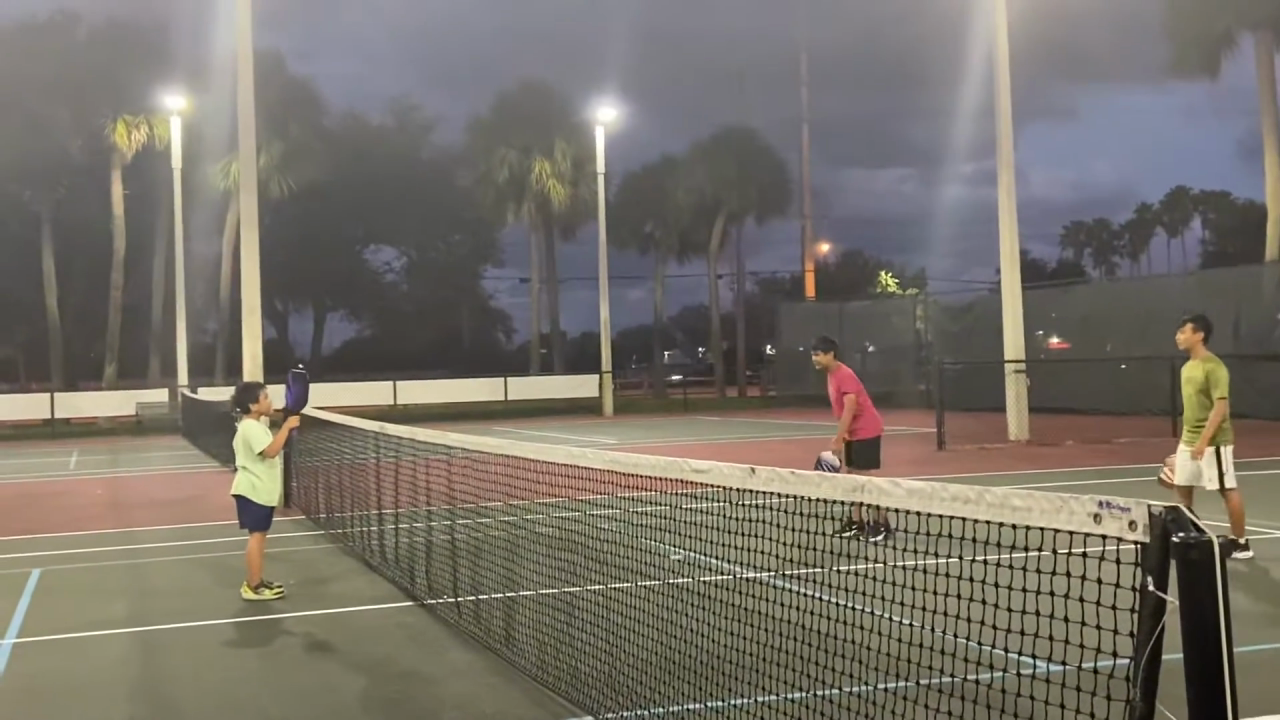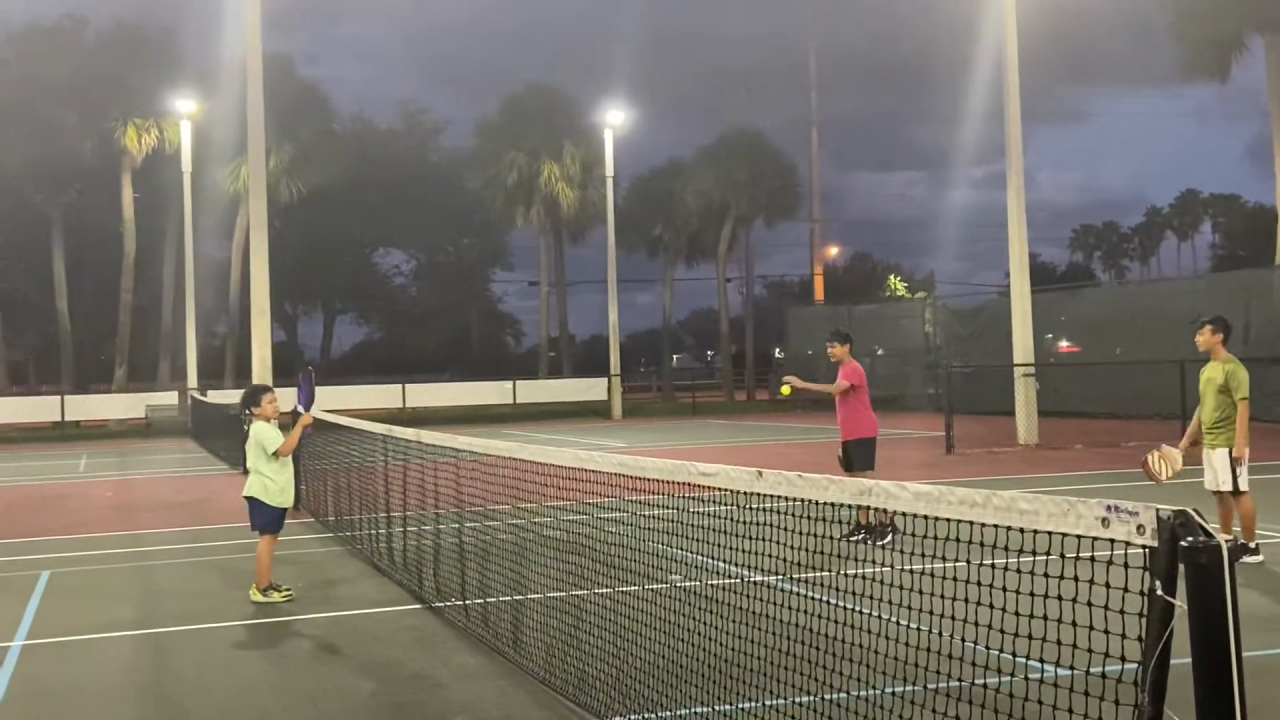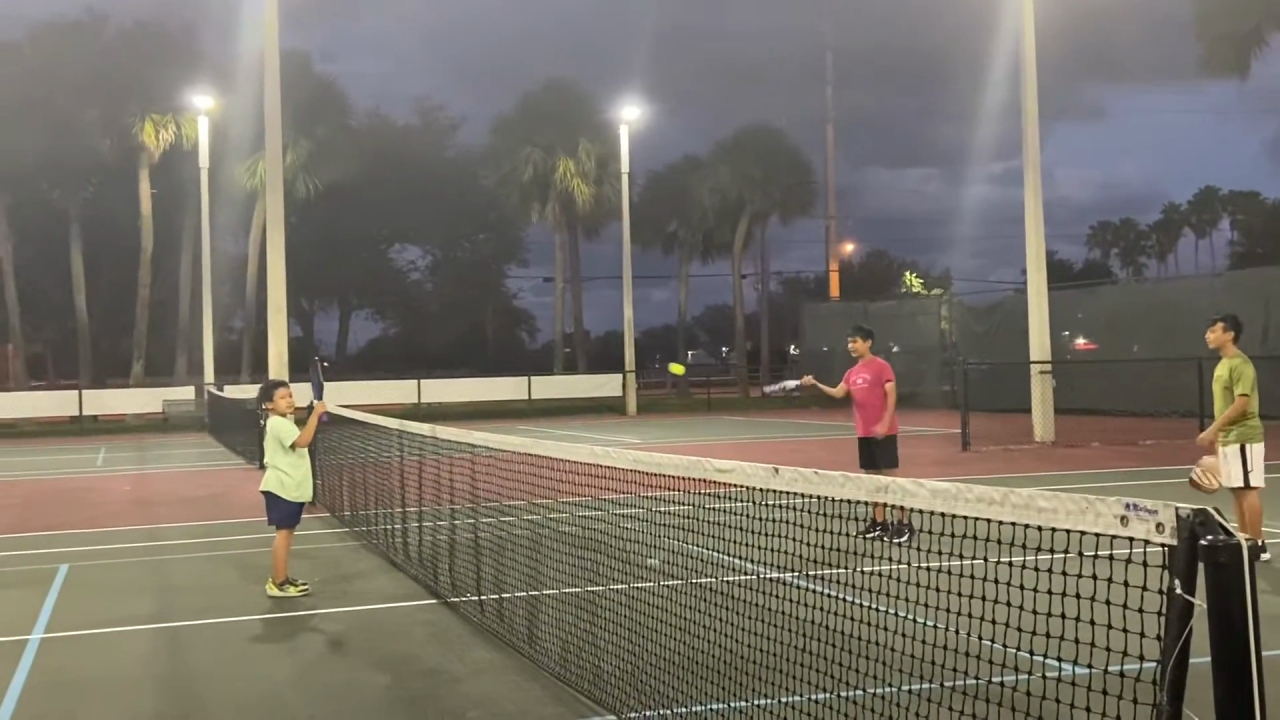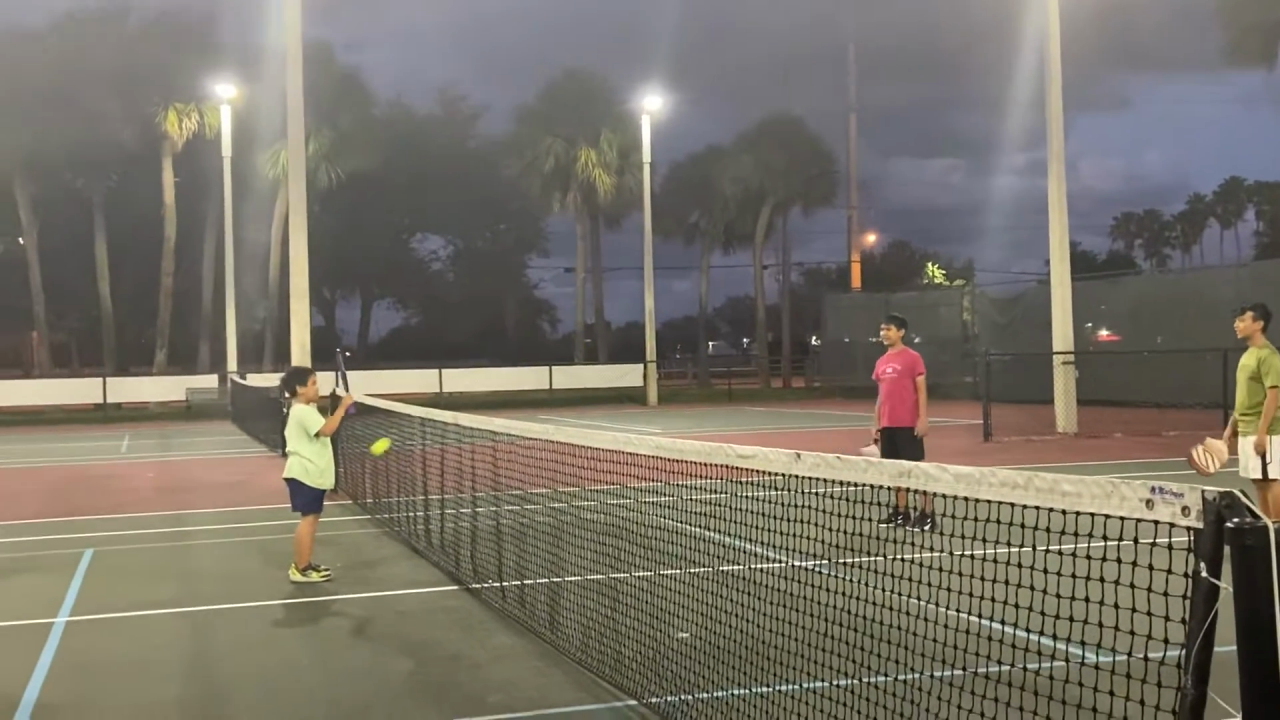
dt=0.5s
person 1, frame 1
left shoulder: (1214, 367)
right shoulder: (1186, 368)
left elbow: (1220, 407)
left wrist: (1204, 440)
left hip: (1214, 442)
right hip: (1188, 441)
left knee: (1228, 490)
right knee: (1182, 488)
left ankle: (1240, 542)
person 1, frame 2
left shoulder: (1233, 368)
right shoulder: (1206, 369)
left elbow: (1243, 407)
left wrist: (1241, 443)
right wrist: (1187, 437)
left hip: (1229, 443)
right hip: (1210, 442)
left knee: (1239, 492)
right knee: (1220, 493)
left ankle: (1251, 547)
person 1, frame 3
left shoulder: (1240, 364)
right shoulder: (1222, 365)
left elbow: (1241, 403)
left wrist: (1211, 430)
right wrist: (1217, 435)
left hip: (1243, 437)
right hip: (1228, 437)
left knee: (1248, 489)
right knee: (1237, 490)
left ankle: (1258, 545)
person 1, frame 4
right shoulder: (1247, 355)
left wrist: (1262, 432)
right wrist: (1231, 427)
left hip: (1262, 431)
right hip: (1245, 430)
right knee: (1259, 482)
person 2, frame 1
left shoulder: (255, 425)
right shoulder: (251, 427)
left elbow: (269, 450)
right elbow: (271, 451)
right wrist: (286, 427)
left hip: (260, 490)
right hip: (253, 491)
left knee: (259, 535)
right knee: (257, 535)
left ankle: (255, 581)
right ankle: (253, 586)
person 2, frame 2
left shoulder: (266, 427)
right shoulder: (262, 429)
left elbow: (280, 452)
right elbow: (285, 450)
right wrist: (300, 425)
left hip: (272, 492)
right hip: (265, 493)
left knee: (270, 538)
right knee: (267, 538)
left ankle: (264, 584)
right ankle: (262, 588)
person 2, frame 3
left shoulder: (283, 422)
right shoulder: (278, 423)
left elbow: (298, 443)
right elbow: (302, 441)
right wrist: (315, 415)
left hip: (290, 487)
right hip: (282, 488)
left knee: (287, 532)
right knee: (284, 532)
left ankle: (280, 578)
right ankle: (278, 583)
person 2, frame 4
left shoulder: (303, 410)
right shoulder: (303, 411)
right elbow: (326, 431)
right wrist: (342, 407)
left hip: (311, 474)
right hip: (304, 475)
left knee: (309, 519)
right knee: (308, 519)
left ankle: (302, 563)
right ankle: (301, 568)
person 3, frame 1
left shoulder: (844, 375)
right shoulder: (830, 374)
left elbow: (850, 408)
left wrist: (839, 439)
right wrist: (840, 434)
left hip: (866, 431)
right hip: (854, 432)
left knee: (866, 477)
right knee: (851, 476)
left ankle: (882, 524)
right ankle: (856, 522)
person 3, frame 2
left shoulder: (853, 369)
right shoulder: (843, 370)
left elbow: (834, 389)
left wrist: (802, 384)
right wrist: (843, 436)
left hip: (862, 434)
right hip: (849, 435)
left knee: (866, 479)
right knee: (854, 480)
left ankle: (887, 524)
right ankle: (863, 526)
person 3, frame 3
left shoulder: (882, 366)
right shoulder: (852, 373)
left elbow: (892, 396)
right elbow: (838, 393)
left wrist: (885, 422)
right wrist: (816, 384)
left hip: (883, 432)
right hip: (864, 433)
left knee: (890, 476)
right knee: (872, 477)
left ankle: (904, 524)
right ankle: (879, 523)
person 3, frame 4
left shoulder: (913, 358)
right shoulder: (881, 362)
left elbow: (922, 390)
left wrist: (923, 418)
right wrist: (876, 423)
left hip: (908, 424)
right hip: (888, 425)
left ankle: (927, 514)
right ankle: (901, 512)
